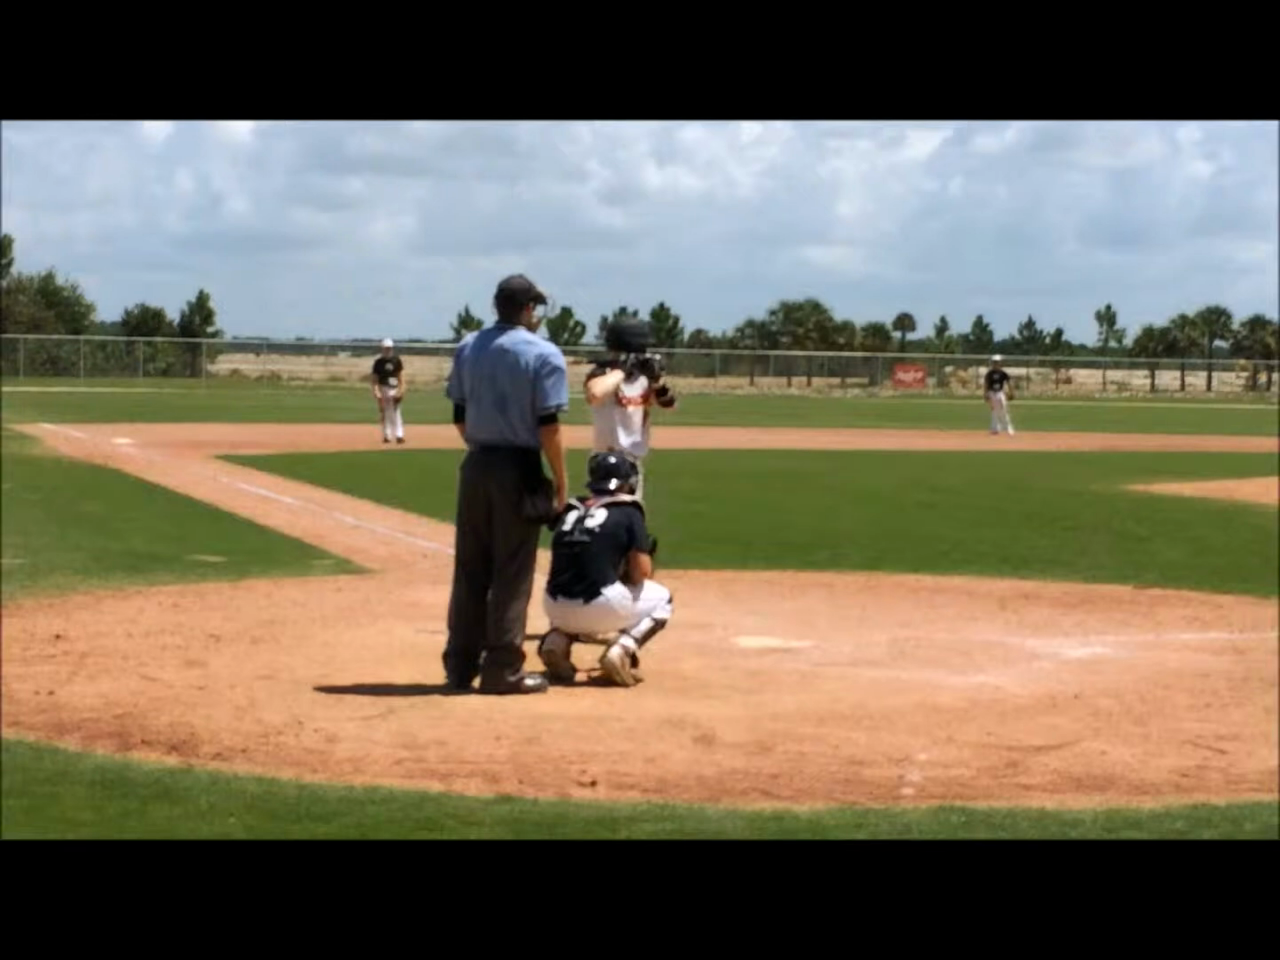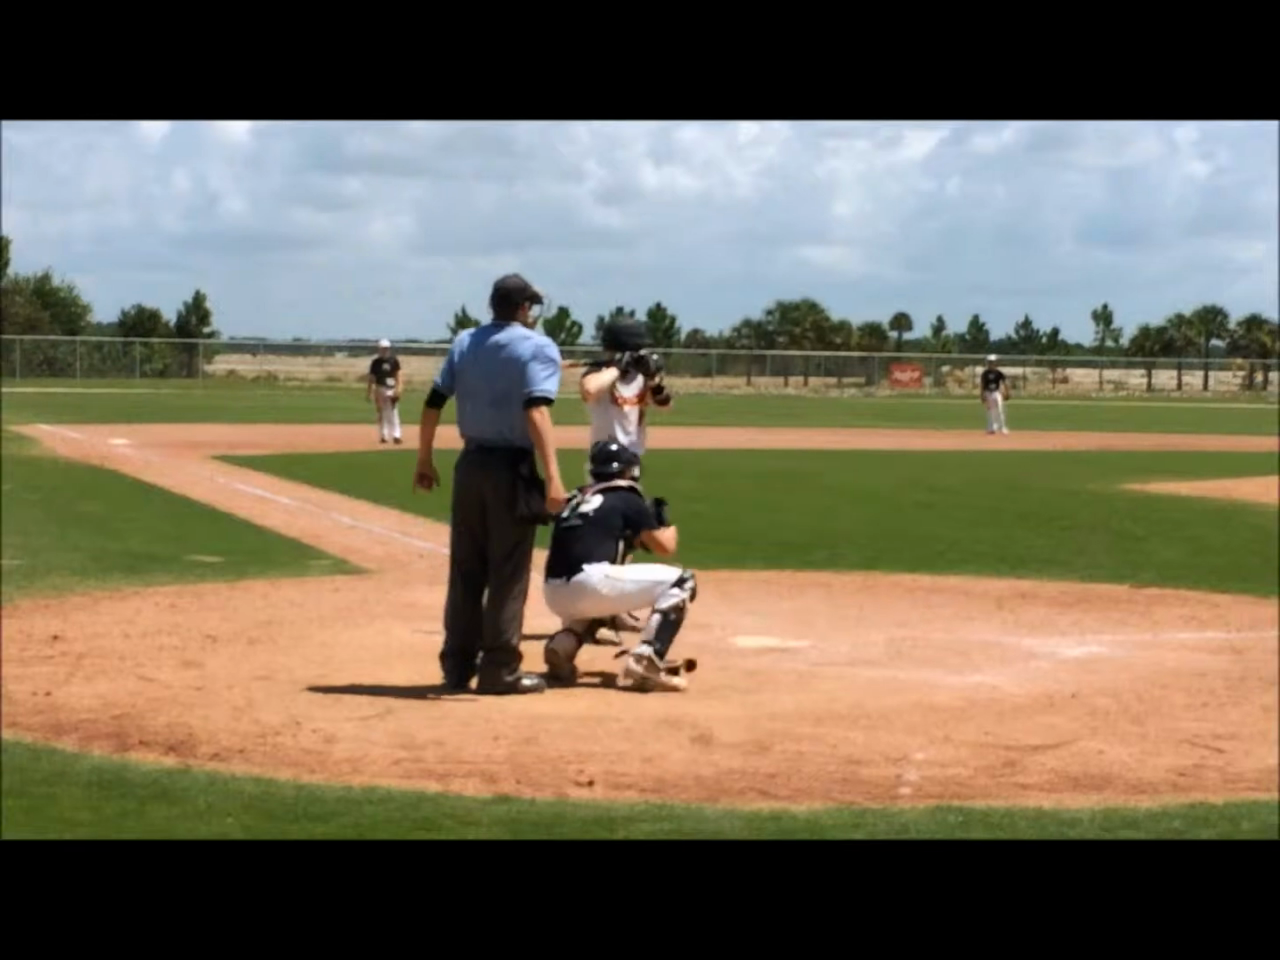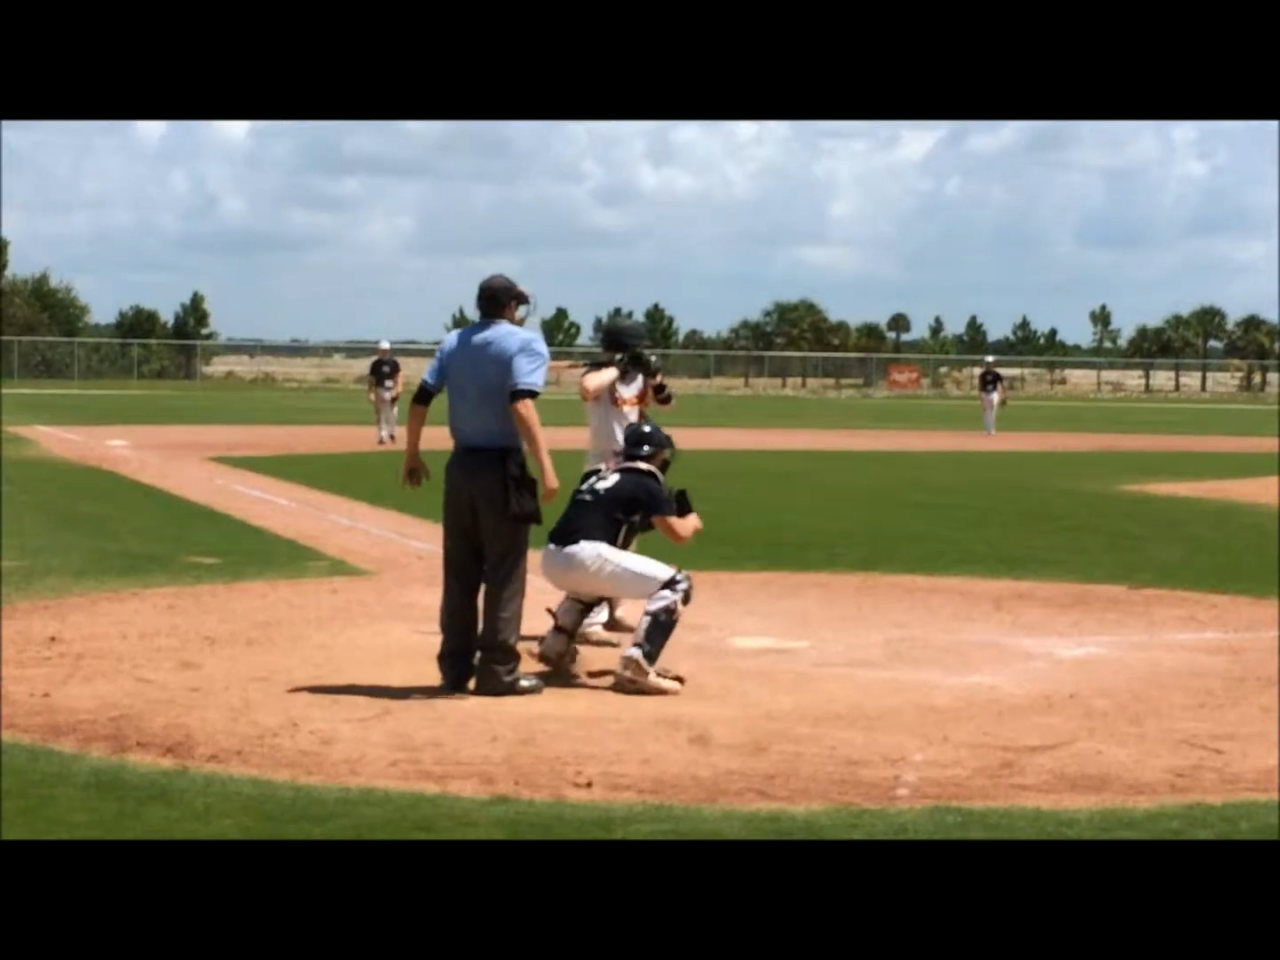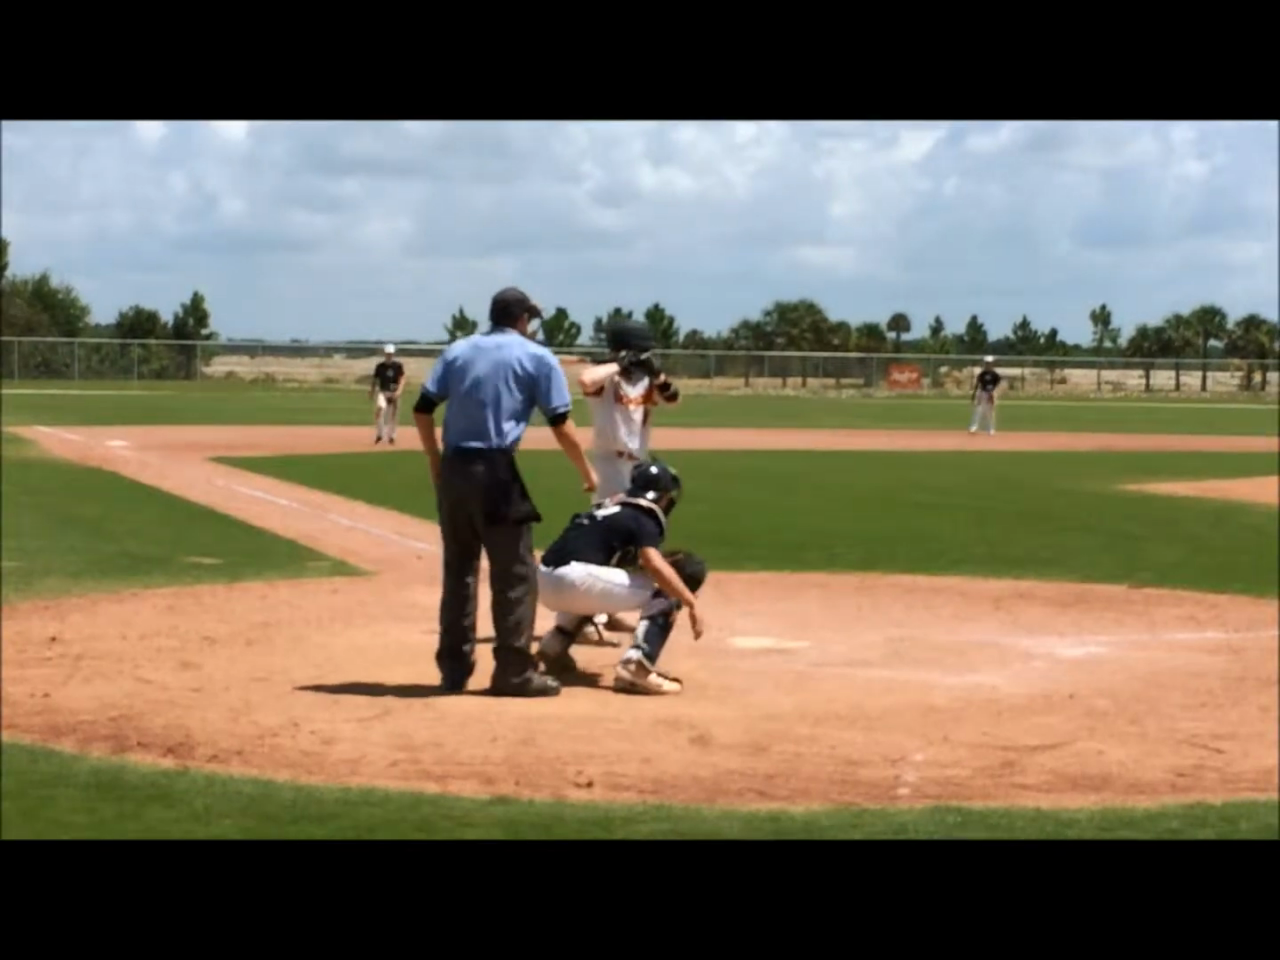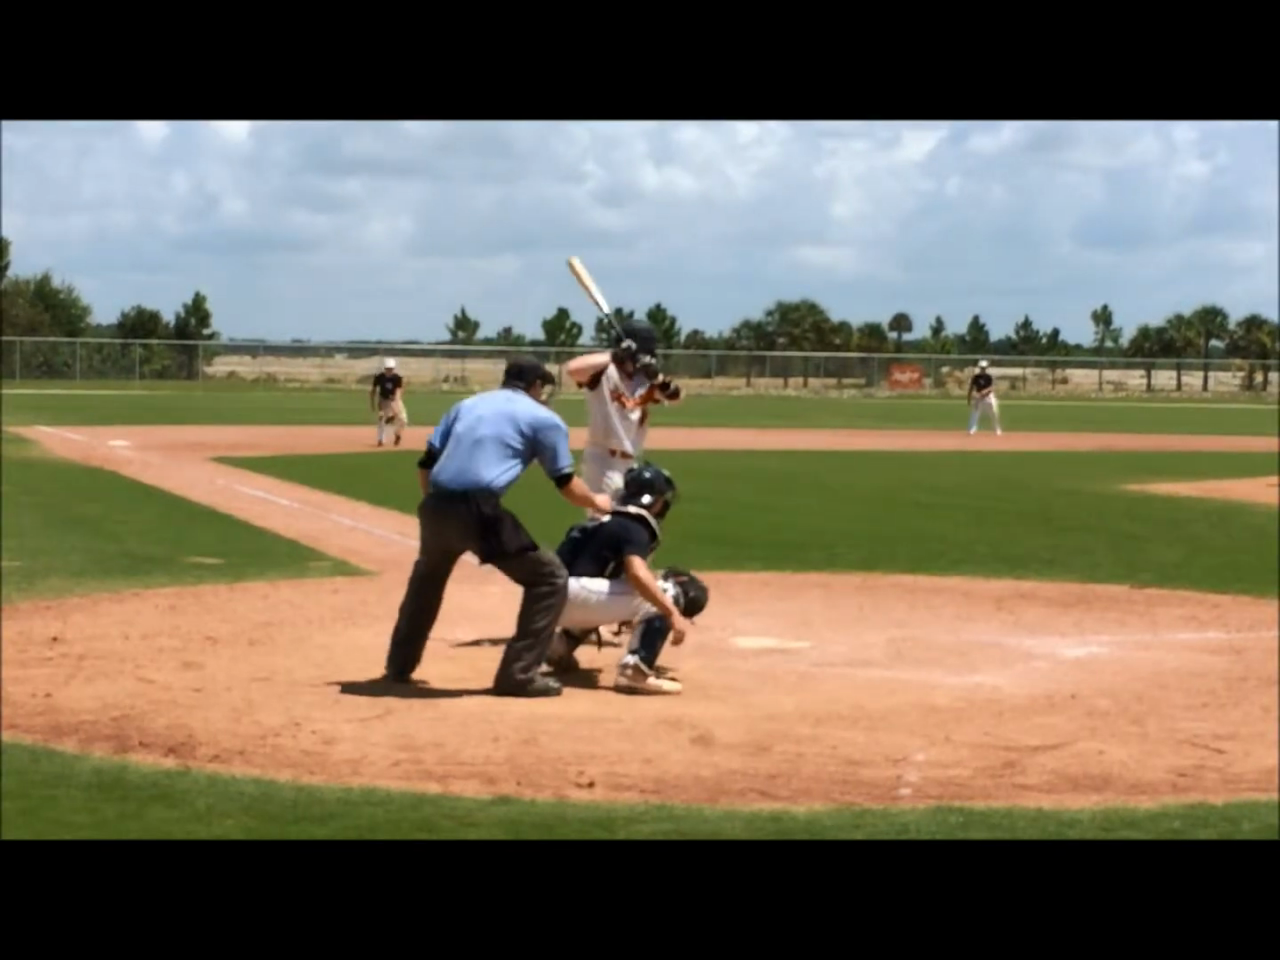
dt=0.4s
person 1, frame 1
left shoulder: (468, 346)
right shoulder: (544, 353)
left elbow: (460, 416)
right elbow: (548, 428)
right wrist: (560, 485)
left hip: (475, 467)
right hip: (519, 470)
left knee: (470, 571)
right knee: (512, 575)
left ankle: (461, 666)
right ankle: (503, 671)
person 1, frame 2
left shoulder: (464, 343)
right shoulder: (538, 347)
left elbow: (434, 403)
right elbow: (536, 412)
left wrist: (424, 460)
right wrist: (553, 476)
left hip: (470, 465)
right hip: (512, 468)
left knee: (466, 570)
right knee: (508, 574)
left ankle: (457, 665)
right ankle: (499, 671)
person 1, frame 3
left shoulder: (453, 342)
right shoulder: (525, 341)
left elbow: (421, 399)
right elbow: (521, 404)
left wrist: (412, 455)
right wrist: (546, 466)
left hip: (460, 465)
right hip: (501, 468)
left knee: (460, 573)
right knee: (504, 574)
left ankle: (455, 668)
right ankle: (498, 671)
person 1, frame 4
left shoulder: (458, 349)
right shoulder: (537, 356)
left elbow: (423, 409)
right elbow: (561, 425)
left wrist: (435, 461)
right wrist: (587, 472)
left hip: (454, 469)
right hip: (494, 471)
left knee: (458, 570)
right knee: (515, 574)
left ankle: (453, 668)
right ankle: (514, 672)
person 1, frame 5
left shoulder: (468, 404)
right shoulder: (543, 417)
left elbow: (426, 463)
right elbow: (566, 484)
right wrist: (597, 502)
left hip: (437, 508)
right hip: (480, 511)
left knee: (427, 577)
right knee: (550, 579)
left ankle: (399, 664)
right ankle: (519, 675)
person 2, frame 1
left shoulder: (644, 374)
right shoulder: (602, 373)
left elbow: (668, 403)
right elbow: (595, 394)
left wrist: (656, 378)
right wrist: (622, 369)
left hip: (635, 459)
person 2, frame 2
left shoulder: (640, 374)
right shoulder: (598, 371)
left elbow: (663, 402)
right elbow: (589, 389)
left wrist: (654, 375)
right wrist: (618, 366)
person 2, frame 3
left shoulder: (638, 376)
right shoulder: (599, 373)
left elbow: (665, 400)
right elbow: (588, 388)
left wrist: (654, 374)
right wrist: (618, 366)
right hip: (605, 466)
left knee: (624, 542)
left ankle: (609, 612)
right ankle: (590, 621)
person 2, frame 4
left shoulder: (643, 377)
right shoulder: (604, 374)
left elbow: (672, 397)
right elbow: (585, 380)
left wrist: (657, 374)
right wrist: (619, 364)
left hip: (637, 467)
right hip: (610, 465)
left ankle: (608, 611)
right ankle: (591, 619)
person 2, frame 5
left shoulder: (645, 380)
right shoulder: (604, 372)
left elbow: (675, 396)
right elbow: (572, 370)
left wrist: (656, 376)
right wrist: (613, 356)
left hip: (632, 466)
right hip: (604, 465)
person 3, frame 1
left shoulder: (571, 512)
right shoulder: (629, 512)
right elbow: (642, 571)
left hip: (556, 609)
right hip: (600, 609)
right knee: (661, 598)
left ankle: (558, 641)
right ankle: (623, 649)
person 3, frame 2
left shoulder: (572, 501)
right shoulder: (628, 499)
right elbow: (664, 546)
left wrist: (633, 538)
right wrist: (670, 529)
left hip: (555, 594)
right hip: (590, 584)
right knee: (681, 581)
left ankle: (564, 644)
right ankle: (645, 662)
person 3, frame 3
left shoulder: (601, 475)
right shoulder: (646, 483)
right elbow: (679, 533)
left wrist: (653, 514)
right wrist: (693, 519)
left hip: (553, 560)
right hip: (583, 558)
right knee: (675, 585)
left ankle: (556, 643)
right ankle: (636, 666)
person 3, frame 4
left shoulder: (609, 509)
right shoulder: (643, 520)
right elbow: (655, 565)
right wrist: (692, 603)
left hip: (546, 581)
right hip: (573, 580)
right knee: (666, 593)
left ankle: (555, 646)
right ankle: (636, 667)
person 3, frame 5
left shoulder: (611, 519)
right shoulder: (635, 527)
right elbow: (637, 574)
right wrist: (672, 613)
right hip: (572, 595)
right knee: (668, 593)
left ankle: (560, 648)
right ankle: (635, 670)
